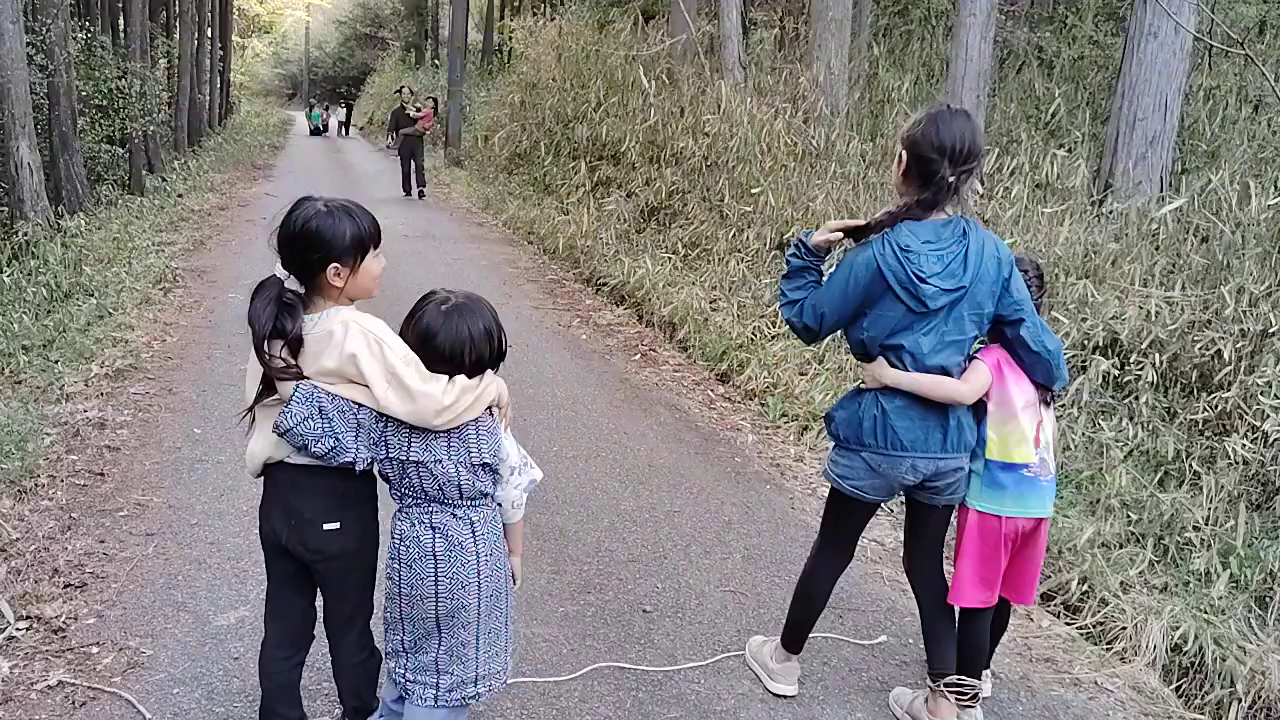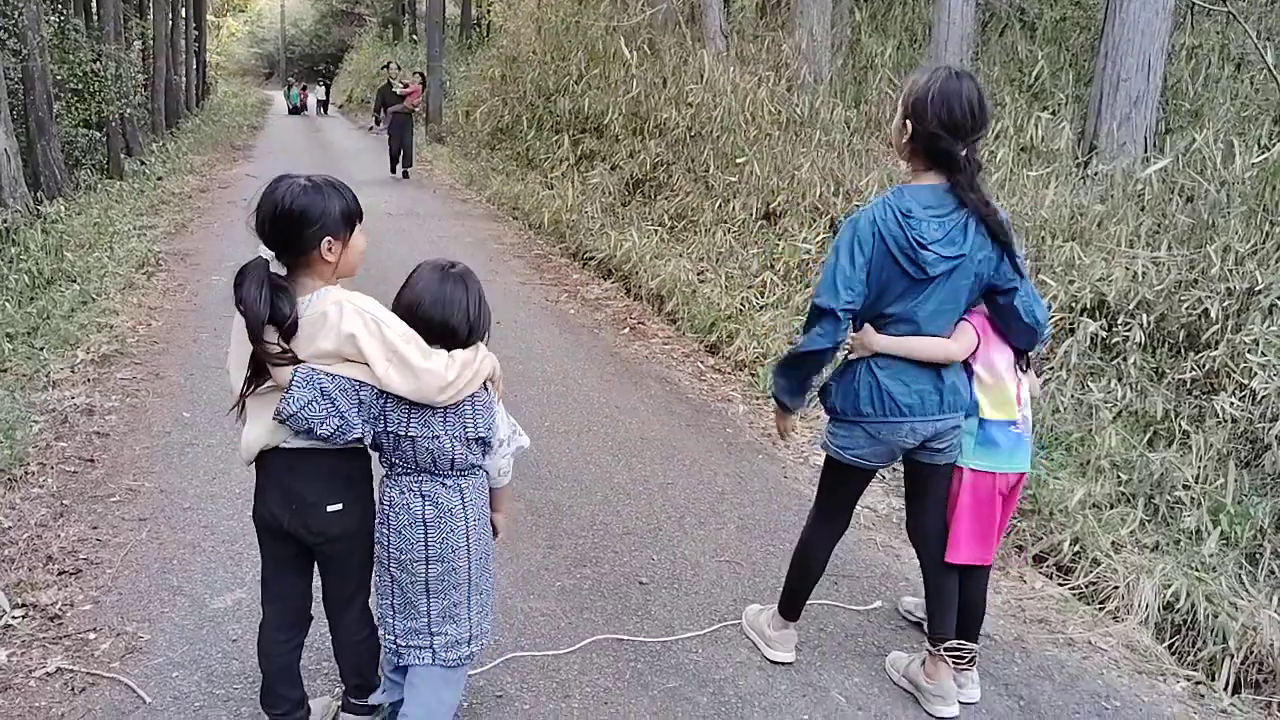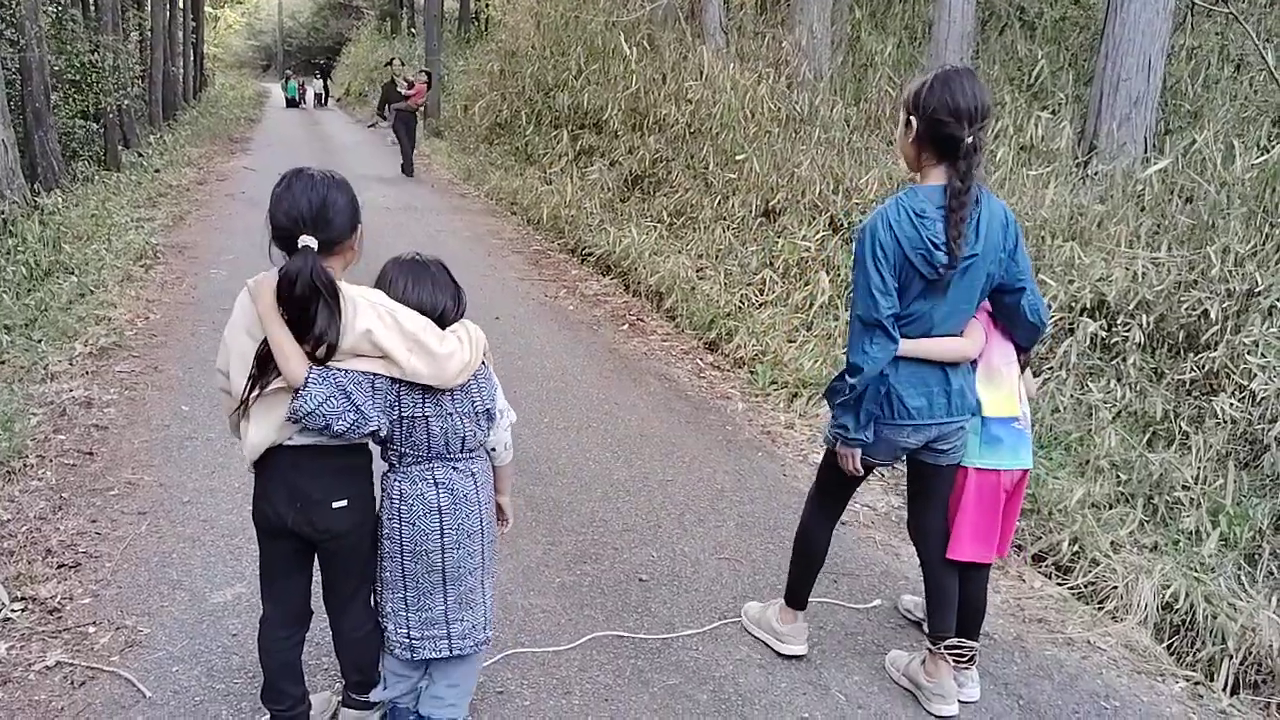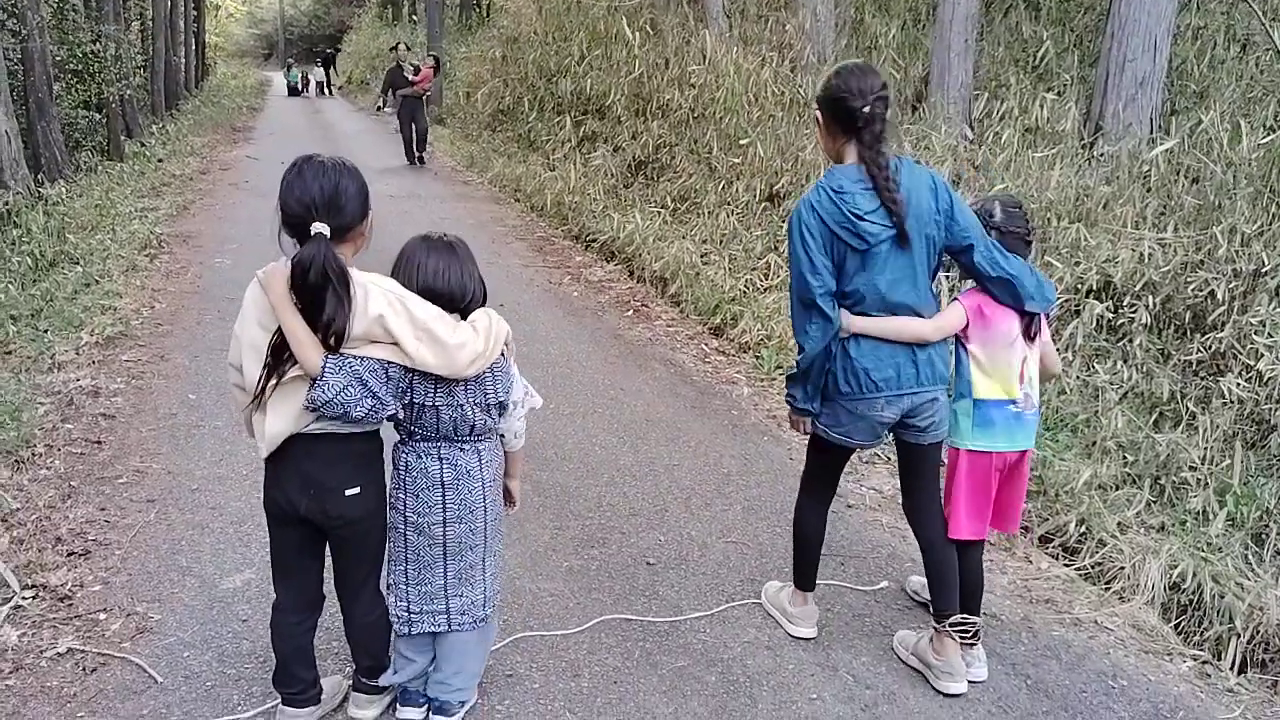
dt=0.4s
person 1, frame 1
left shoulder: (875, 254)
right shoulder: (991, 254)
left elbow: (807, 321)
right elbow: (1031, 340)
left wrist: (810, 248)
right wrist: (1053, 383)
left hip: (878, 437)
right hip: (949, 442)
left knee: (831, 552)
right knee: (926, 563)
left ankle: (785, 659)
person 1, frame 2
left shoulder: (873, 222)
right shoulder: (985, 219)
left elbow: (830, 321)
right elbow: (1019, 310)
left wrist: (789, 389)
right wrist: (1024, 350)
left hip: (877, 403)
right hip: (944, 405)
left knee: (828, 518)
right knee: (931, 529)
left ankle: (782, 625)
person 1, frame 3
left shoulder: (887, 223)
right shoulder: (996, 218)
left elbow: (872, 337)
right elbow: (1024, 309)
left wrist: (849, 425)
right wrist: (1020, 347)
left hip: (890, 404)
right hip: (951, 406)
left knee: (824, 506)
right knee: (932, 527)
left ankle: (789, 618)
person 1, frame 4
left shoulder: (815, 208)
right shoulder: (928, 185)
left elbow: (815, 314)
right elbow: (987, 259)
left wrist: (801, 395)
right wrist: (1040, 300)
left hip: (856, 382)
right hip: (925, 376)
left knee: (817, 488)
right knee: (926, 505)
left ankle: (800, 601)
right ankle: (947, 646)
person 2, frame 1
left shoulder: (275, 322)
right shoulder: (359, 338)
left elbow: (264, 400)
right elbow: (431, 403)
right wrist: (492, 389)
left hip: (279, 498)
right hip: (339, 504)
left knee: (284, 626)
right knee: (348, 628)
person 2, frame 2
left shoulder: (256, 303)
right shoulder: (354, 317)
left elbow: (246, 382)
right elbow: (434, 378)
right wrist: (483, 360)
left hip: (273, 481)
right hip: (337, 485)
left knee: (281, 609)
right knee: (349, 606)
person 2, frame 3
left shoulder: (254, 299)
right shoulder: (365, 312)
left elbow: (231, 382)
right elbow: (448, 361)
right wrist: (472, 335)
left hip: (273, 479)
right hip: (339, 482)
left knee: (281, 606)
right knee: (351, 601)
person 2, frame 4
left shoulder: (263, 290)
right shoulder: (376, 299)
left elbow: (242, 377)
right elbow: (458, 351)
right wrist: (494, 326)
left hip: (285, 468)
right hip: (350, 469)
left knee: (293, 593)
right knee: (361, 588)
person 3, frame 1
left shoulder: (386, 418)
right shoulder: (488, 431)
left elbow: (301, 405)
right elbow: (511, 502)
right wrist: (514, 553)
left hip: (413, 554)
right hip: (472, 559)
left knee: (409, 645)
right knee: (452, 661)
person 3, frame 2
left shoulder: (377, 388)
right shoulder: (478, 398)
left elbow: (295, 382)
right elbow: (499, 466)
right wrist: (499, 511)
left hip: (400, 522)
right hip: (461, 525)
left knee: (403, 616)
right knee: (449, 634)
person 3, frame 3
left shoulder: (381, 381)
right shoulder: (477, 375)
left elbow: (304, 380)
right elbow: (499, 444)
left wrist: (268, 308)
right wrist: (502, 495)
left hip: (407, 512)
right hip: (469, 511)
left knee: (405, 607)
right knee: (463, 610)
person 3, frame 4
left shoulder: (396, 362)
right shoulder: (493, 360)
left elbow: (321, 367)
right elbow: (512, 428)
left wrist: (279, 295)
right wrist: (513, 476)
left hip: (415, 489)
right hip: (475, 491)
left knee: (412, 584)
right knee: (467, 589)
person 4, frame 1
left shoulder: (993, 358)
left elbow: (961, 393)
left wrist: (890, 377)
left hip: (994, 498)
right hip: (1036, 498)
left knee: (976, 599)
right knee: (999, 593)
right ankle: (978, 670)
person 4, frame 2
left shoulder: (976, 319)
left elbow: (953, 350)
right elbow: (1031, 387)
left wrist: (881, 343)
left hip: (982, 453)
right hip: (1014, 452)
left knee: (970, 557)
right knee: (972, 552)
left ankle: (963, 668)
person 4, frame 3
left shoulder: (979, 319)
left elbow: (965, 348)
right elbow: (1030, 387)
left wrist: (896, 346)
left hip: (984, 452)
right hip: (1014, 449)
left knee: (972, 553)
right knee: (973, 546)
left ankle: (963, 667)
person 4, frame 4
left shoulder: (974, 302)
right shoulder: (1031, 305)
left elbow: (929, 331)
right elbow: (1053, 367)
left wrist: (856, 323)
left hip: (981, 435)
right hip: (1019, 433)
left knee: (965, 535)
right knee: (970, 527)
left ankle: (968, 646)
right ankle: (951, 591)
